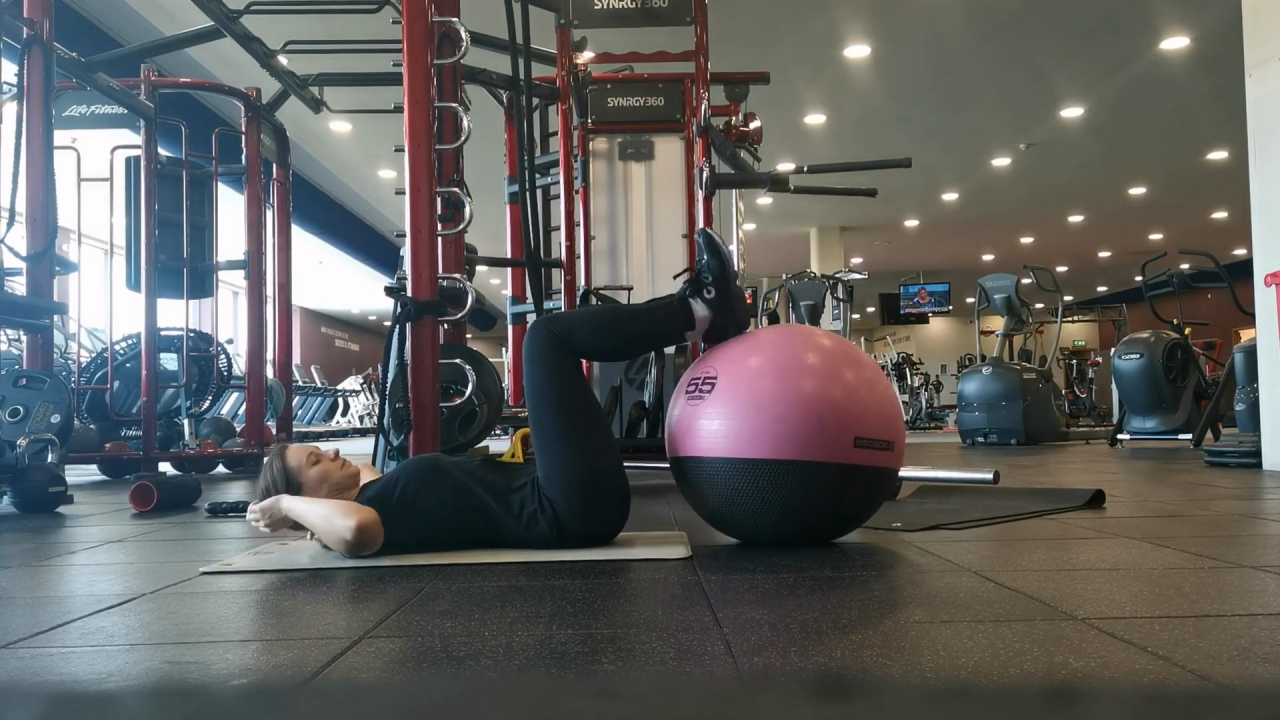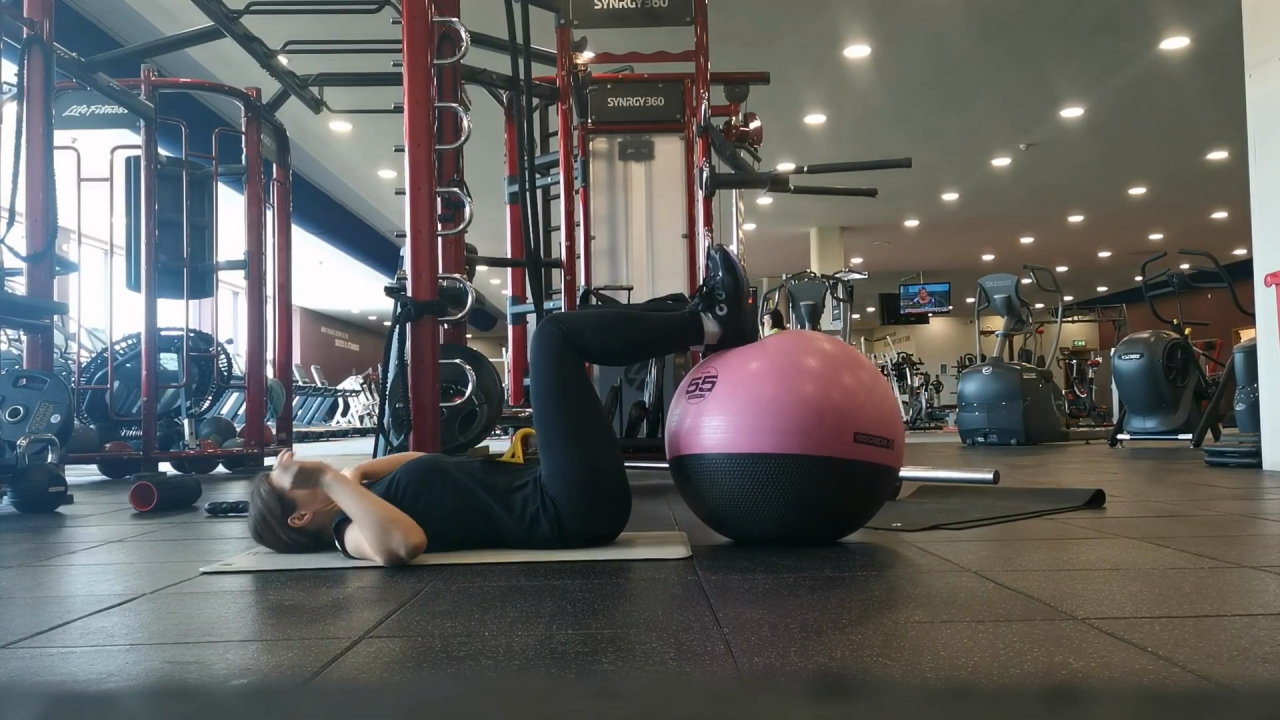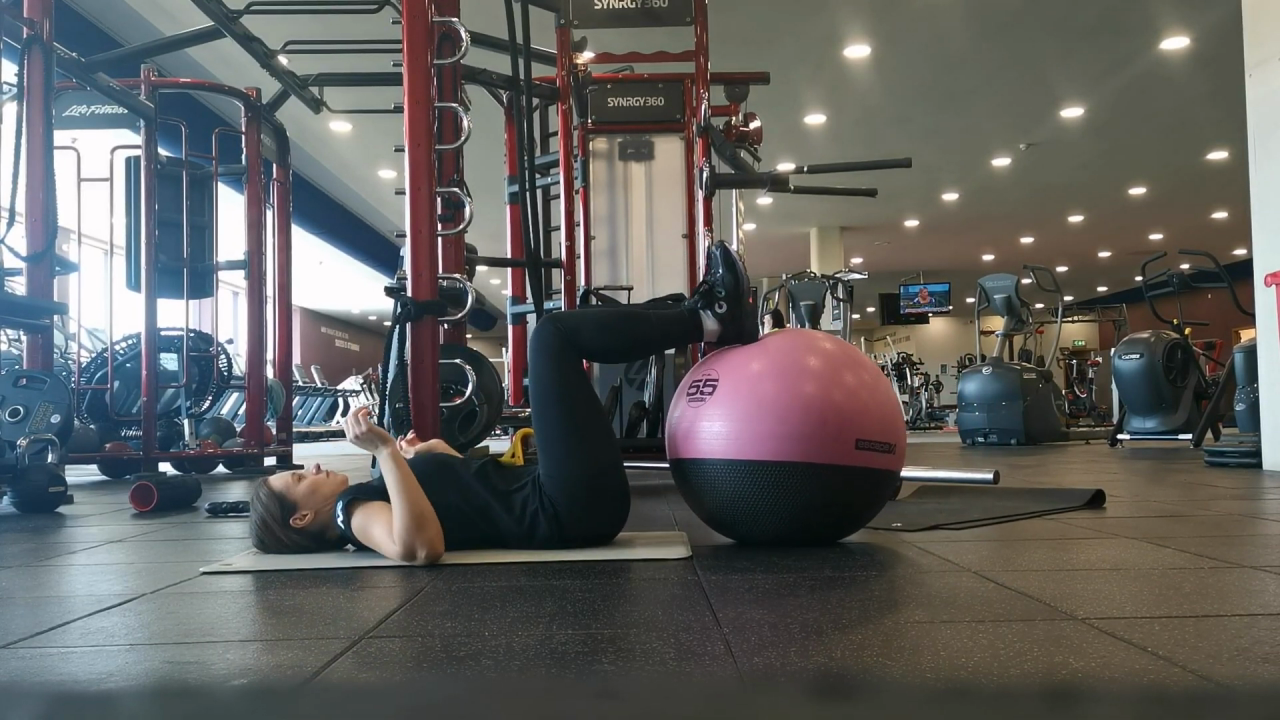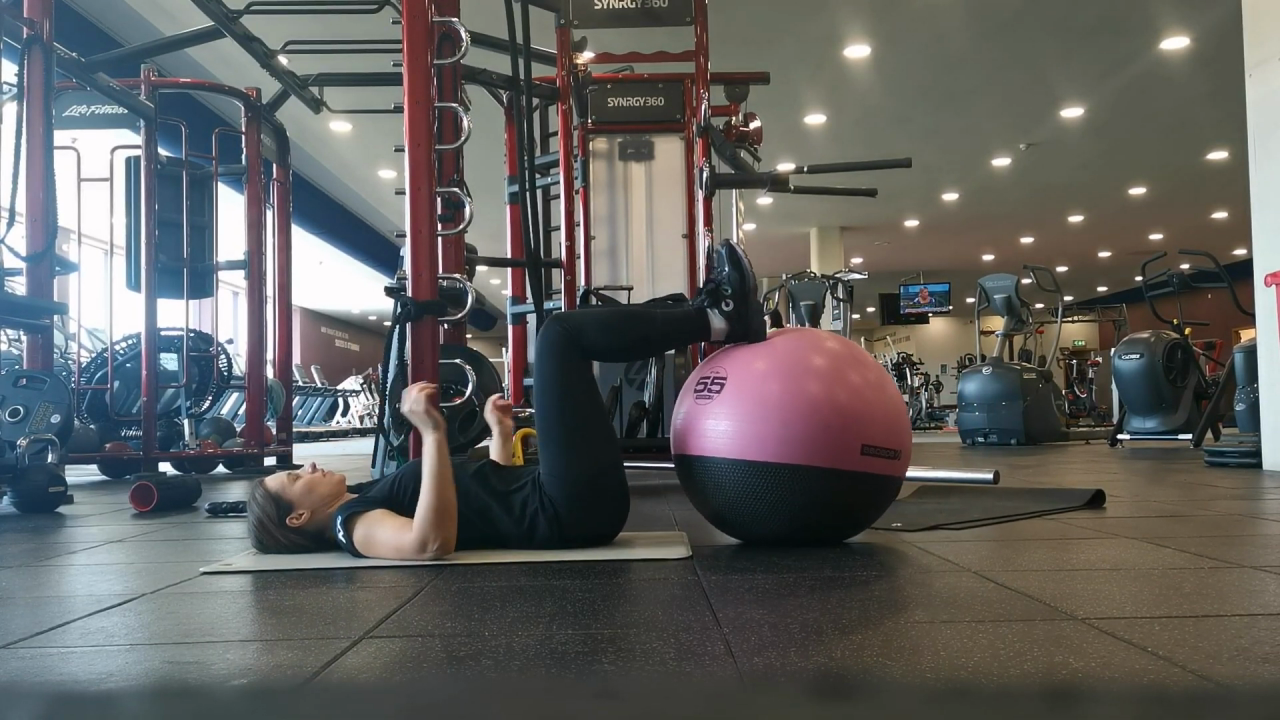
dt=0.4s
person 1, frame 1
left shoulder: (367, 497)
right shoulder: (354, 517)
left elbow: (361, 474)
right elbow: (360, 527)
right wrist: (289, 506)
left hip: (572, 507)
right hip: (575, 512)
left knee: (554, 339)
right knee: (546, 333)
left ankle: (694, 316)
right ankle: (700, 313)
person 1, frame 2
left shoulder: (366, 499)
right shoulder: (353, 529)
left elbow: (424, 463)
right elbow: (404, 545)
left wrist: (355, 469)
right wrist: (324, 480)
left hip: (562, 503)
right hip: (573, 511)
left knee: (562, 340)
right knee: (555, 333)
left ankle: (701, 322)
right ankle: (711, 326)
person 1, frame 3
left shoulder: (368, 500)
right shoulder: (353, 516)
right elbow: (420, 548)
left wrist: (428, 450)
right wrist: (384, 450)
left hip: (565, 505)
right hip: (573, 511)
left knee: (560, 340)
right knee: (553, 333)
left ankle: (701, 316)
right ankle: (712, 323)
person 1, frame 4
left shoulder: (370, 502)
right shoulder: (356, 525)
right elbow: (433, 543)
left wrist: (500, 430)
right wrist: (431, 433)
left hip: (562, 504)
right hip: (572, 512)
left knee: (568, 337)
right knee: (560, 331)
left ankle: (705, 314)
right ankle: (720, 322)
